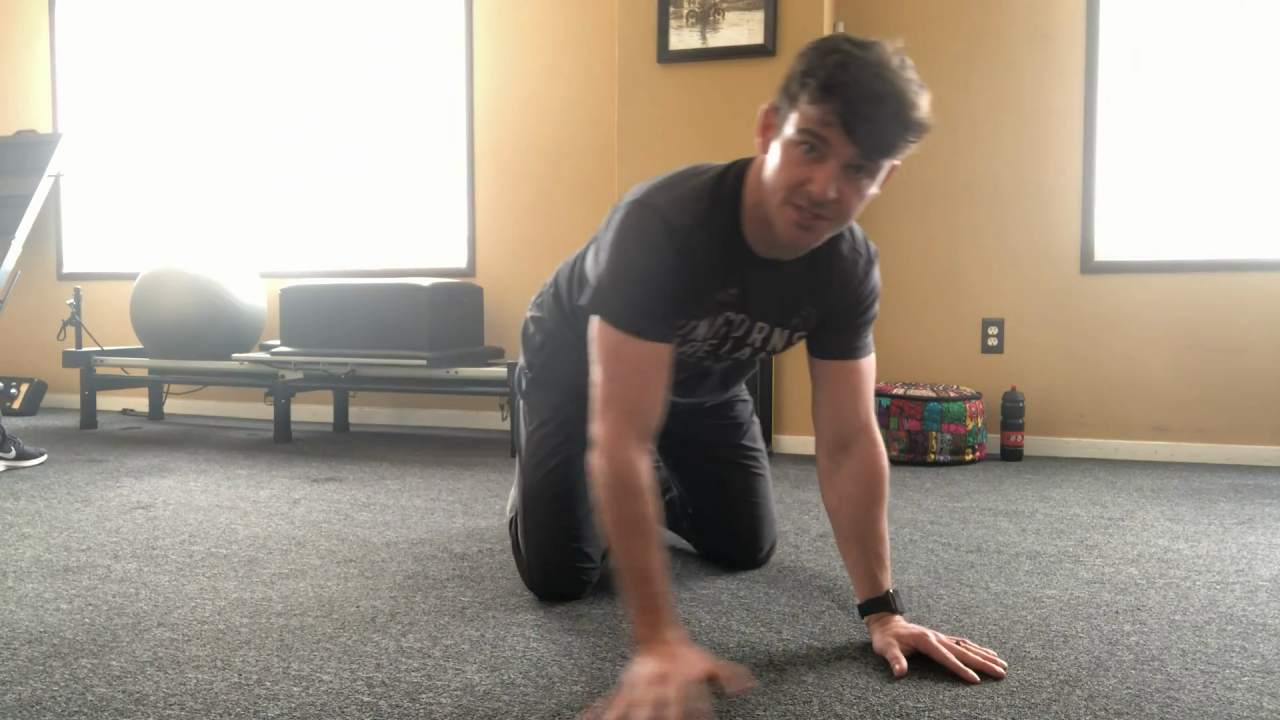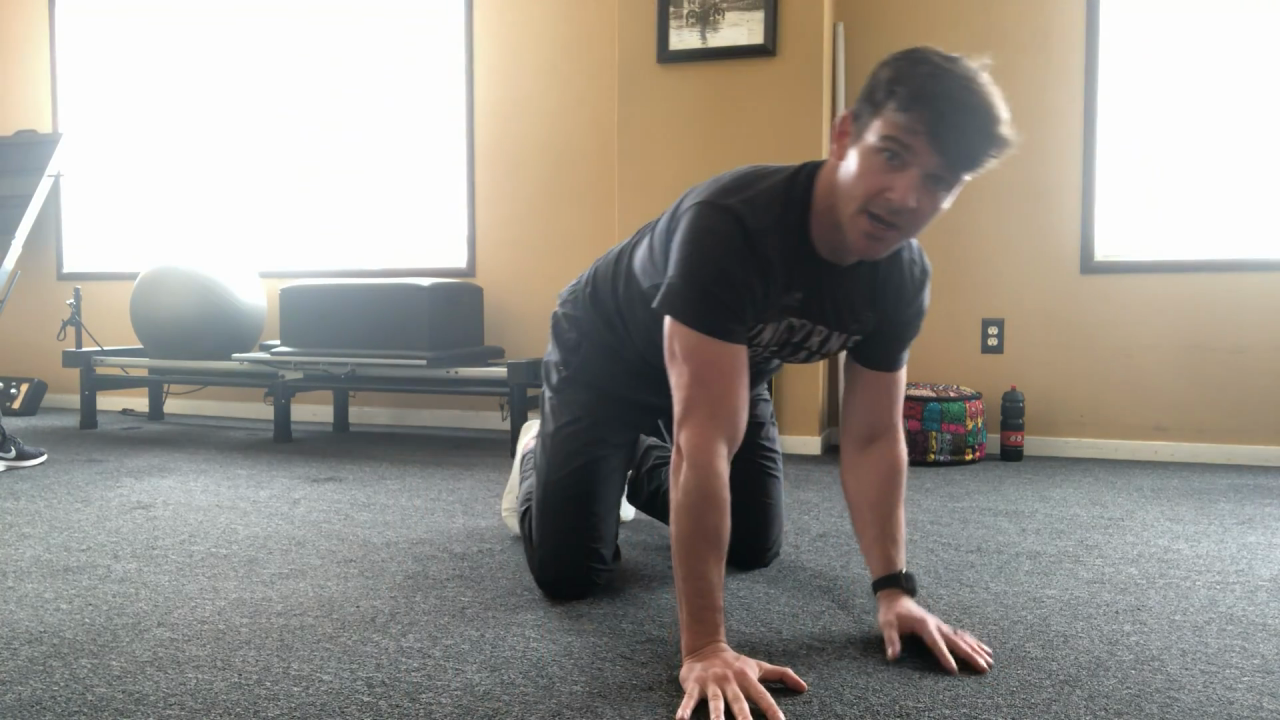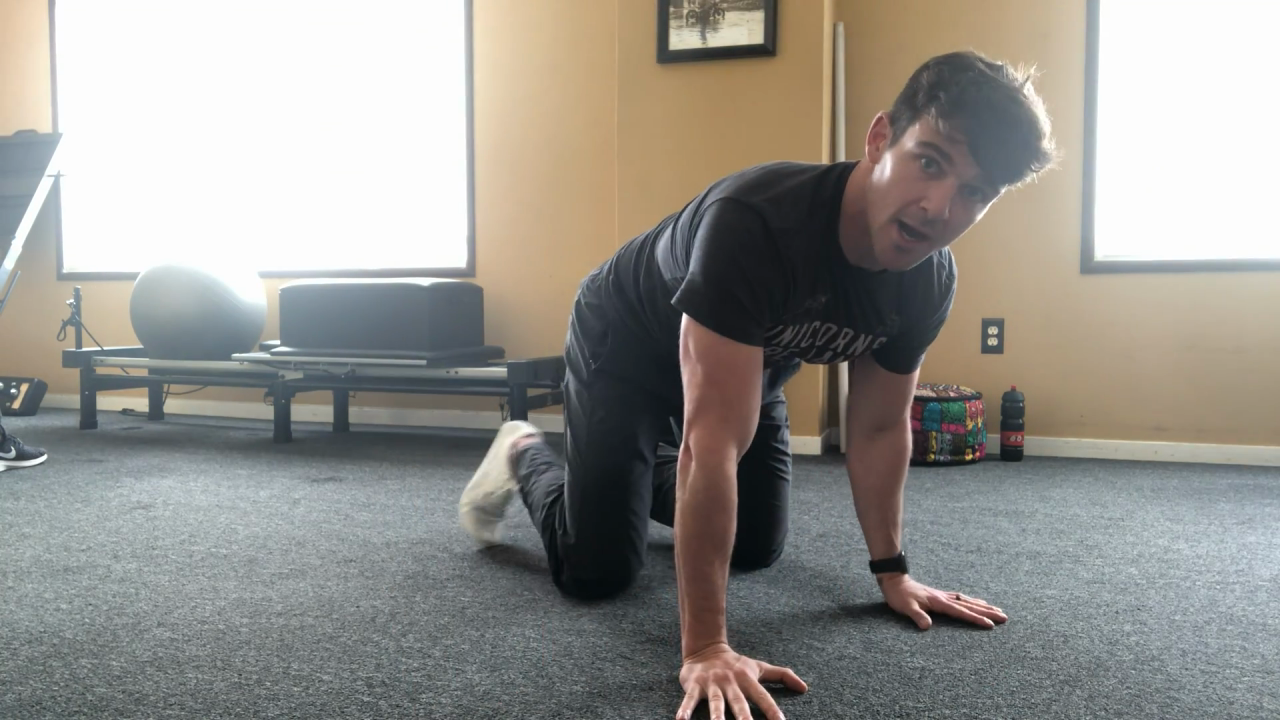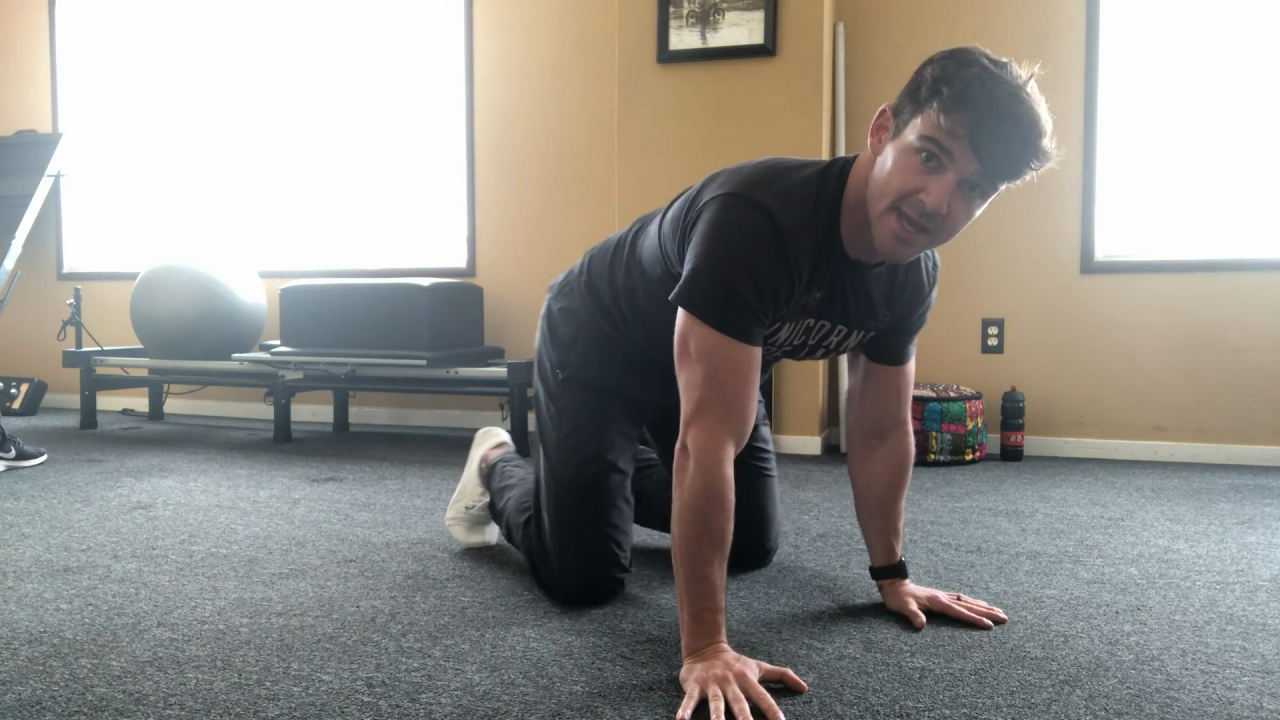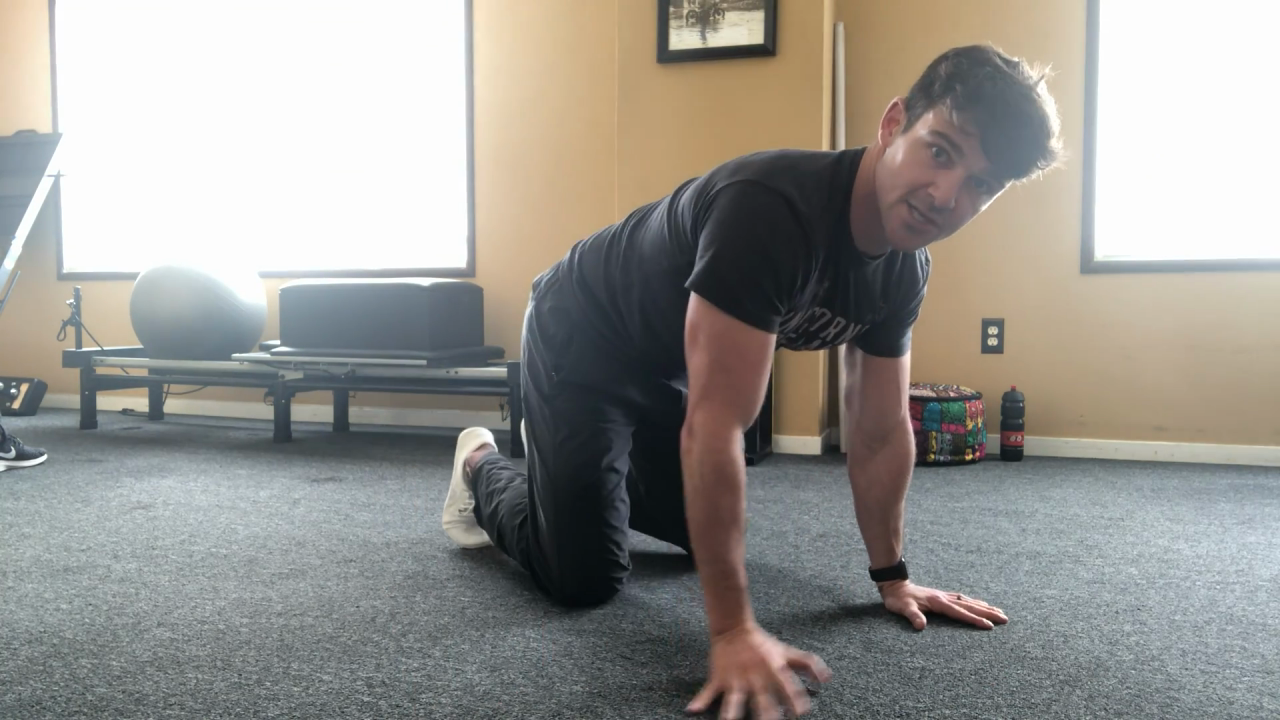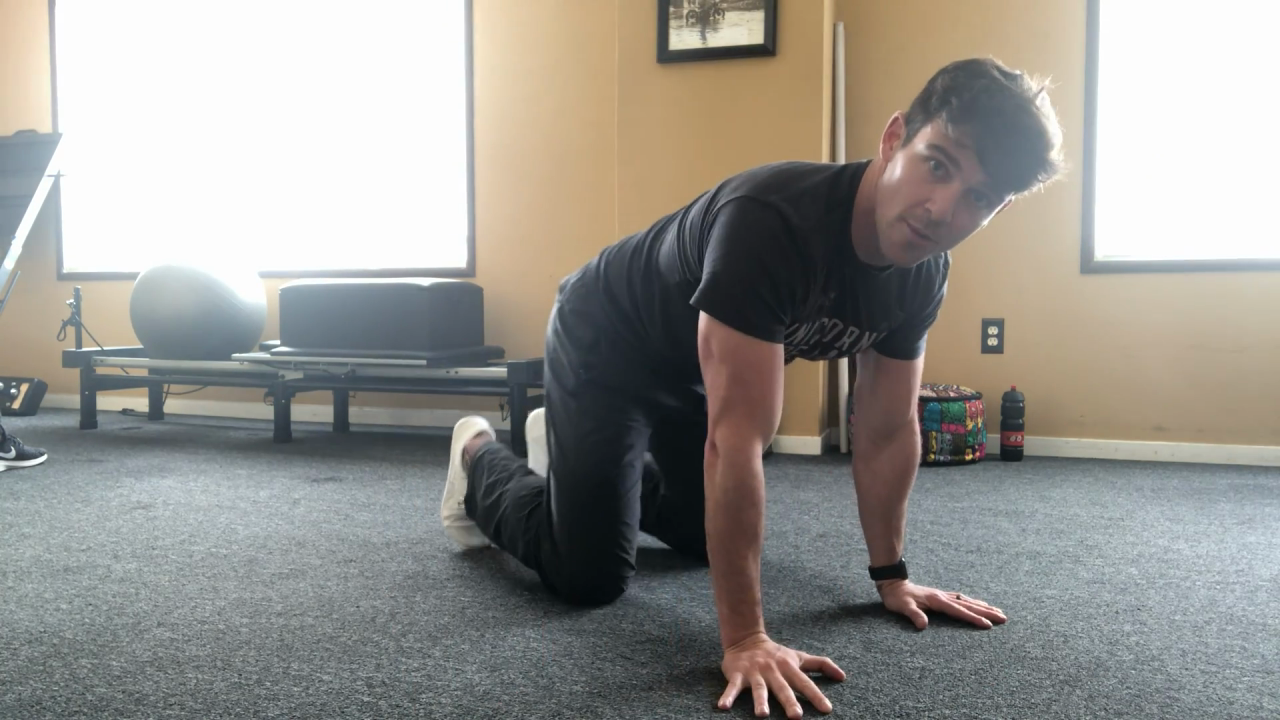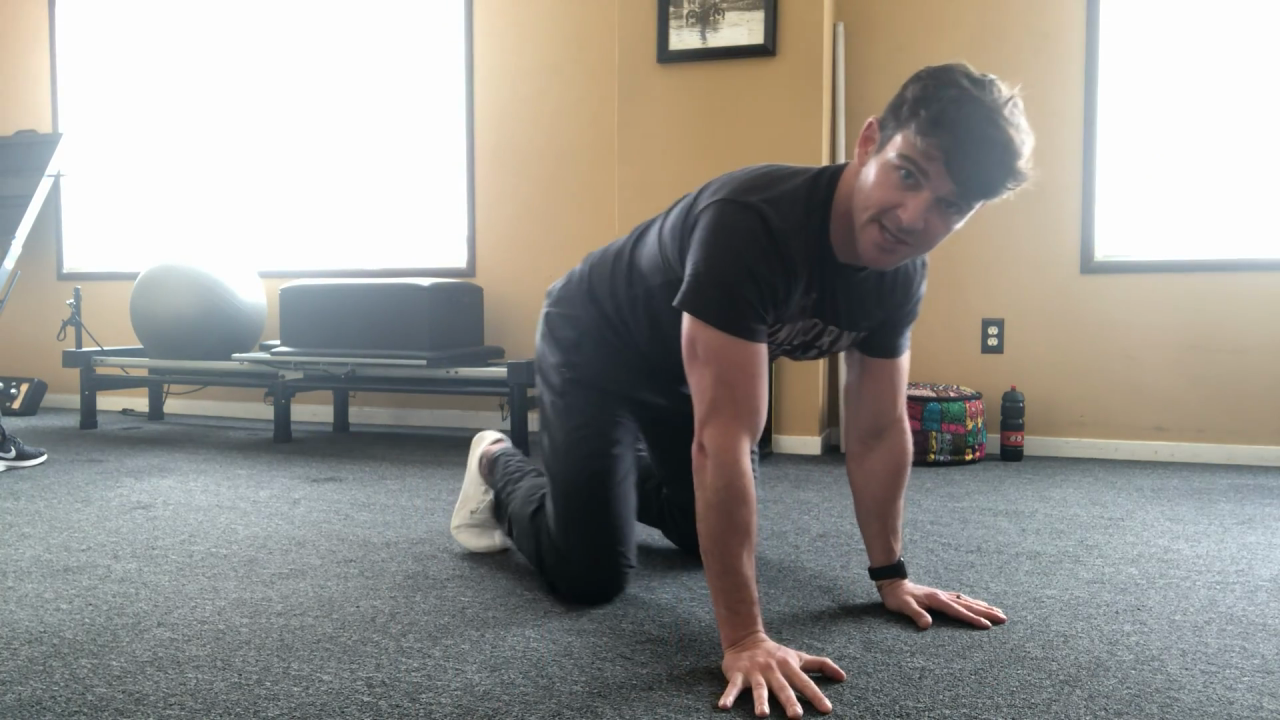
dt=0.3s
person 1, frame 1
left shoulder: (848, 266)
right shoulder: (660, 224)
left elbow: (847, 444)
right elbow: (617, 436)
left wrist: (881, 610)
right wrist: (658, 639)
left hip: (702, 374)
right hip: (575, 360)
left knee: (747, 548)
right knee: (559, 573)
left ankle: (630, 486)
right ankle: (538, 471)
person 1, frame 2
left shoulder: (904, 277)
right shoulder: (731, 224)
left elbow: (872, 440)
right elbow: (706, 441)
left wrist: (893, 587)
right wrist: (704, 648)
left hip: (730, 371)
right hip: (604, 357)
left knee: (756, 549)
right knee: (570, 573)
left ankle: (641, 471)
right ankle: (536, 460)
person 1, frame 3
left shoulder: (929, 281)
right shoulder: (757, 223)
left elbow: (878, 428)
right elbow: (713, 444)
left wrist: (890, 569)
right wrist: (705, 649)
left hip: (746, 367)
right hip: (625, 344)
left knee: (758, 548)
right knee: (598, 569)
left ankle: (647, 476)
right ankle: (525, 459)
person 1, frame 4
left shoulder: (912, 274)
right shoulder: (757, 219)
left elbow: (880, 434)
right elbow: (710, 442)
left wrist: (891, 575)
right wrist: (706, 649)
left hip: (719, 358)
right hip: (596, 346)
left knee: (753, 548)
right knee: (586, 577)
left ankle: (628, 473)
right ankle: (498, 469)
person 1, frame 5
left shoulder: (903, 267)
right shoulder: (771, 208)
left elbow: (880, 432)
right elbow: (715, 427)
left wrist: (891, 577)
right wrist: (733, 632)
left hip: (674, 359)
right hip: (580, 337)
left knee: (714, 533)
right knee: (585, 578)
left ankle: (587, 460)
right ankle: (481, 471)
person 1, frame 6
left shoulder: (922, 272)
right shoulder: (772, 222)
left elbow: (887, 432)
right elbow: (737, 441)
left wrist: (891, 575)
right wrist: (745, 639)
left hip: (692, 366)
right hip: (604, 342)
left knee: (712, 536)
right knee: (591, 577)
left ankle: (567, 444)
right ankle: (481, 461)
person 1, frame 7
left shoulder: (898, 273)
right shoulder: (751, 225)
left elbow: (878, 431)
right elbow: (724, 440)
left wrist: (891, 576)
right wrist: (743, 640)
left hip: (686, 367)
right hip: (593, 347)
left knee: (711, 534)
right knee: (593, 576)
left ankle: (620, 456)
right ankle: (500, 466)
